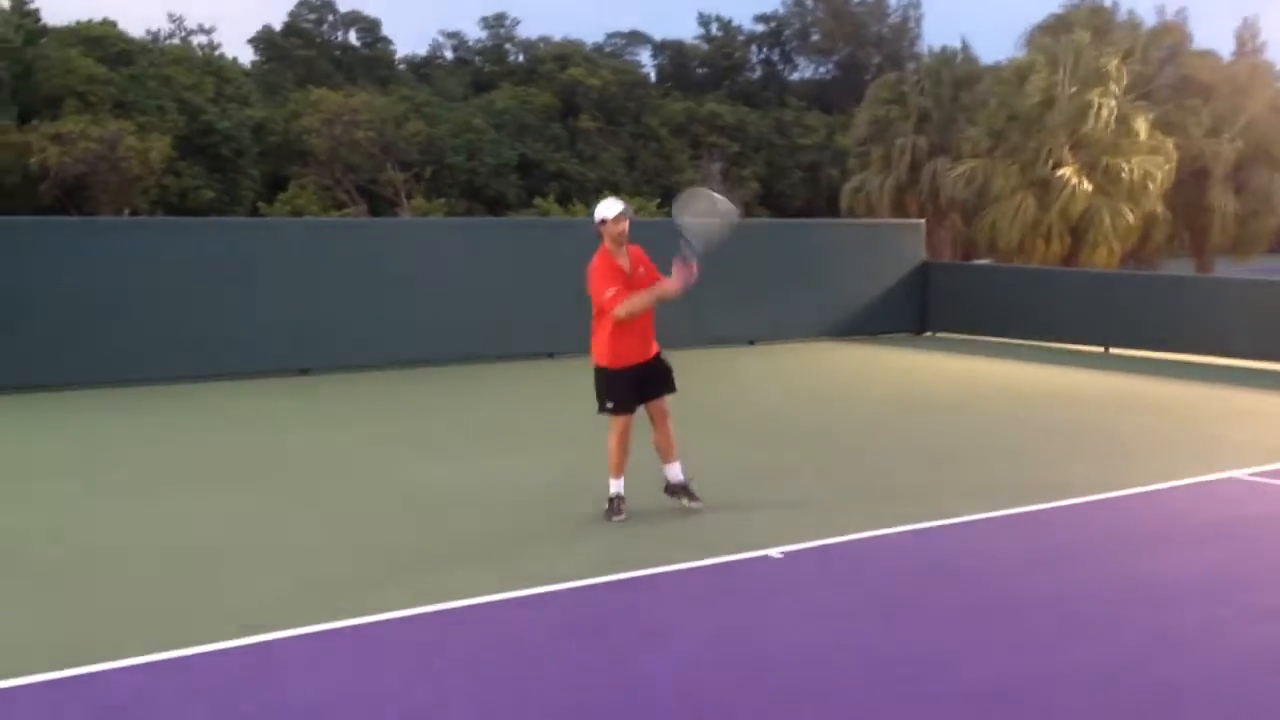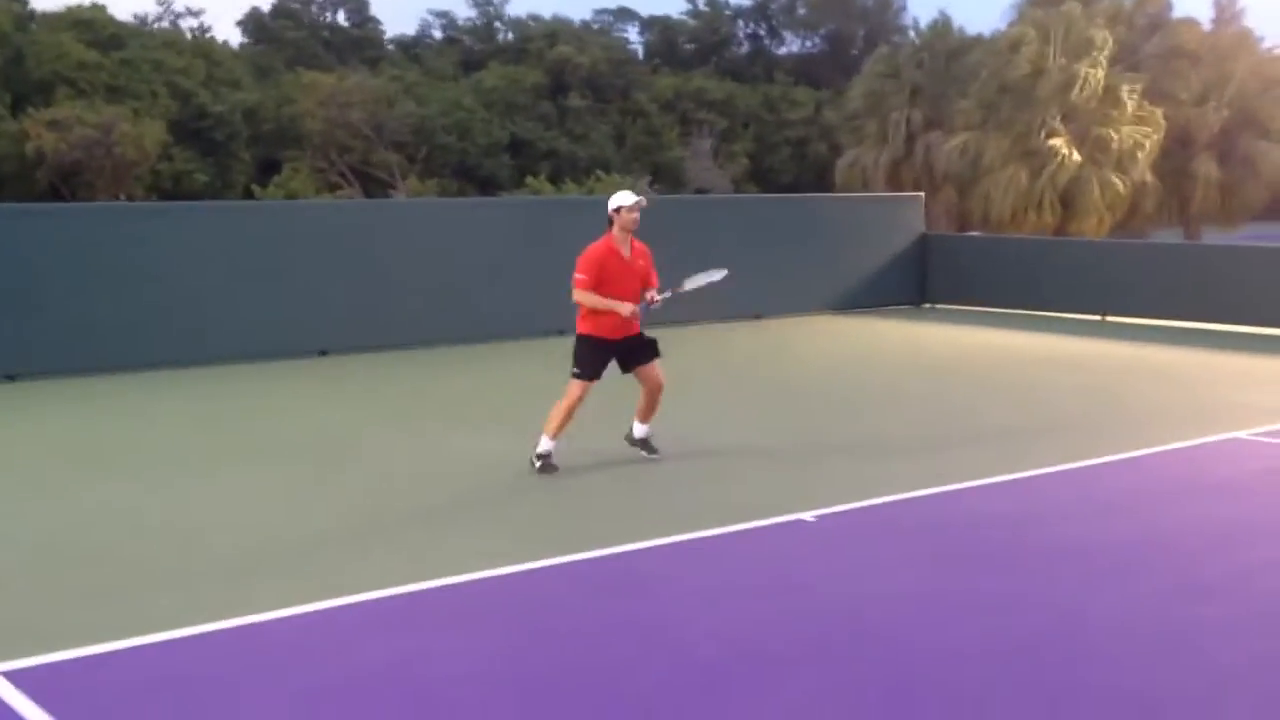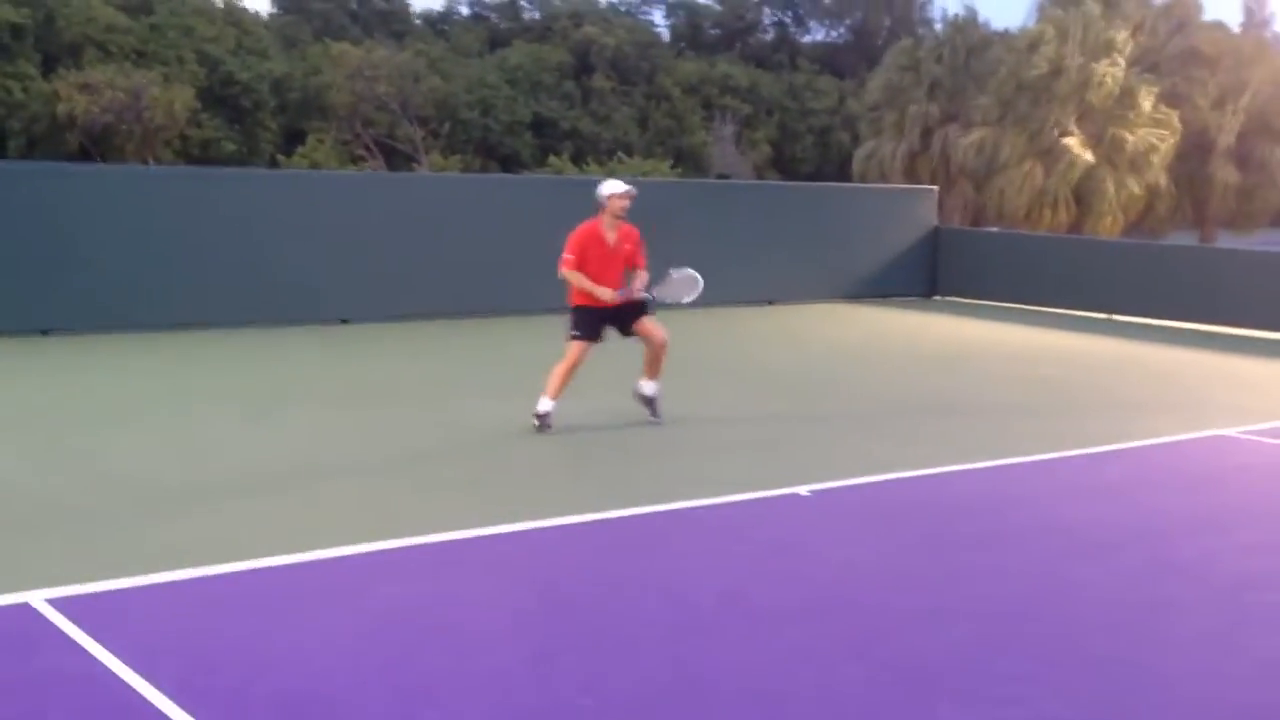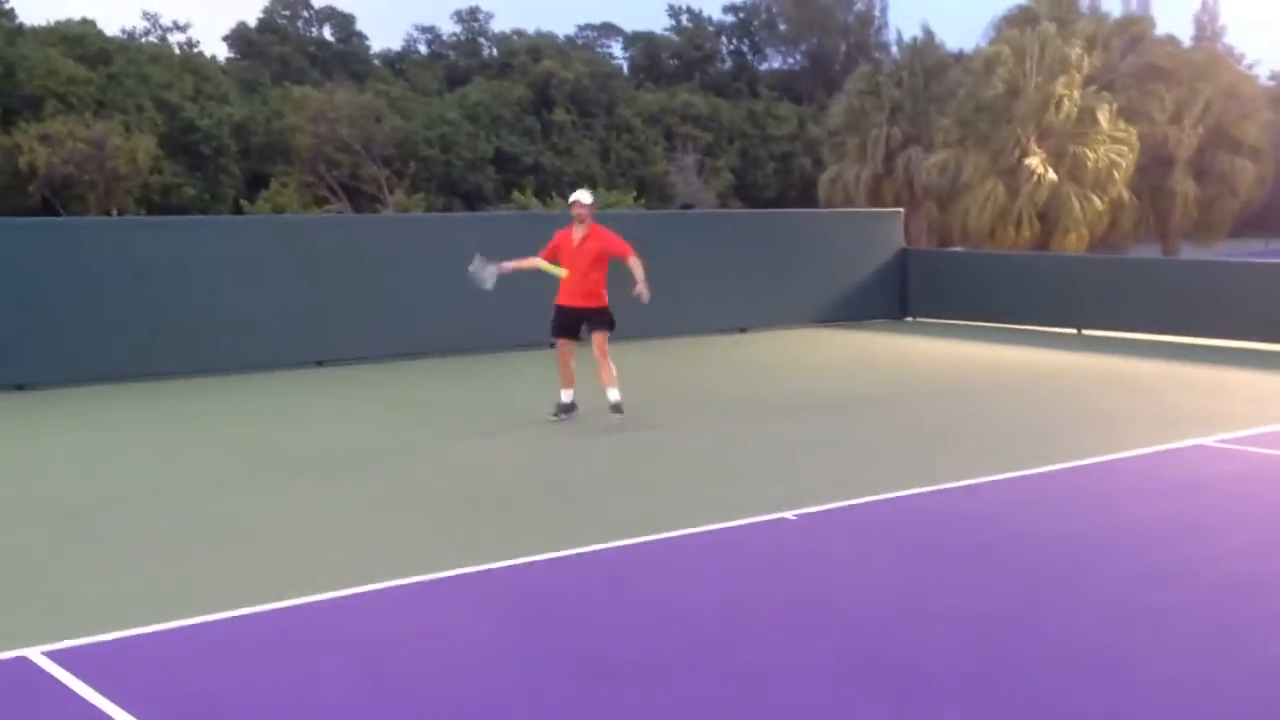
dt=1s
person 1, frame 1
left shoulder: (639, 255)
right shoulder: (599, 267)
left elbow: (658, 290)
right elbow: (621, 310)
left wrist: (676, 281)
right wrist: (661, 290)
left hip: (646, 352)
right hip: (613, 359)
left knee: (660, 414)
right knee: (620, 426)
left ankle: (676, 481)
right ankle: (615, 493)
person 1, frame 2
left shoulder: (643, 252)
right shoulder: (595, 253)
left elbow: (649, 287)
right elbow: (579, 294)
left wrist: (650, 297)
right wrist: (617, 307)
left hip: (629, 331)
right hip: (594, 333)
left knee: (655, 383)
right knee: (575, 395)
left ankle: (639, 434)
right ankle: (542, 451)
person 1, frame 3
left shoulder: (631, 235)
right shoulder: (582, 234)
left elbow: (639, 268)
right elbow: (565, 271)
left wrist: (638, 284)
right wrist: (598, 291)
left hip: (621, 301)
right hip: (587, 302)
left knee: (659, 339)
right knee: (574, 357)
left ankle: (646, 390)
right ankle: (543, 410)
person 1, frame 4
left shoulder: (604, 236)
right shoulder: (561, 237)
left elbow: (631, 258)
right elbow: (543, 259)
left wrist: (640, 282)
right wrist: (513, 265)
left hip: (595, 305)
right hip: (566, 304)
left knee: (601, 351)
right knee: (563, 353)
left ankle: (615, 400)
right ankle: (567, 400)
